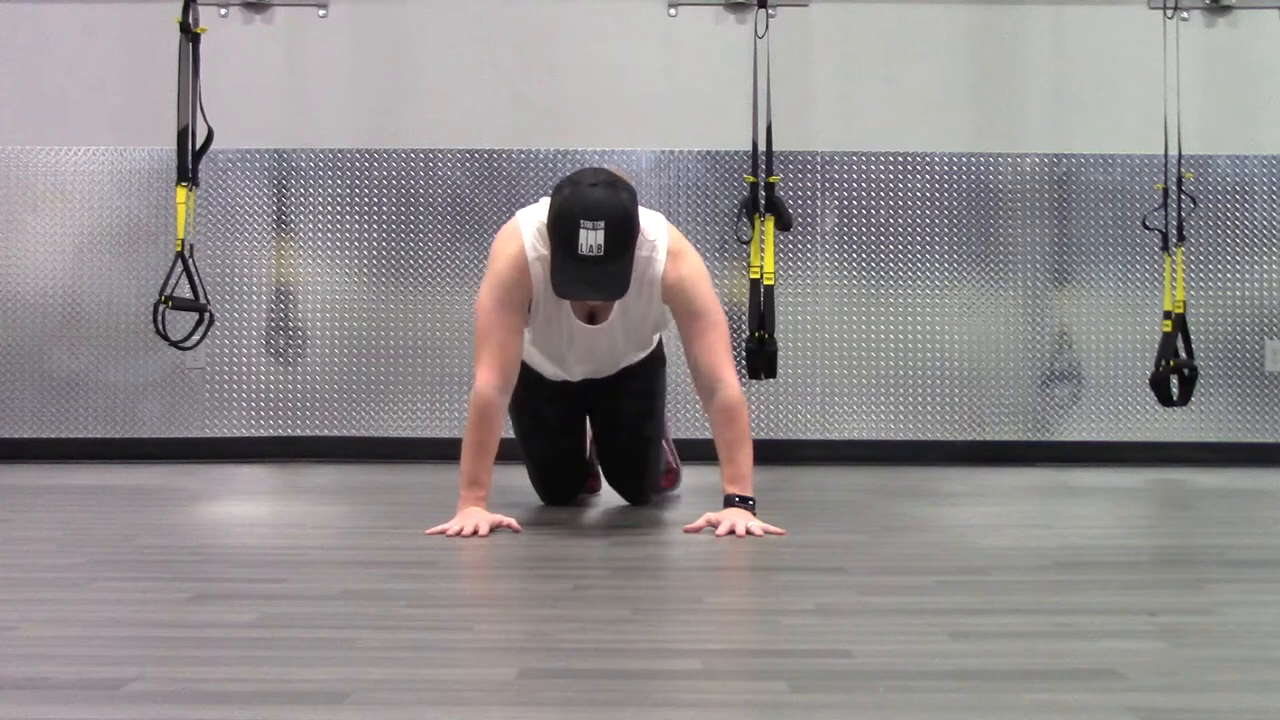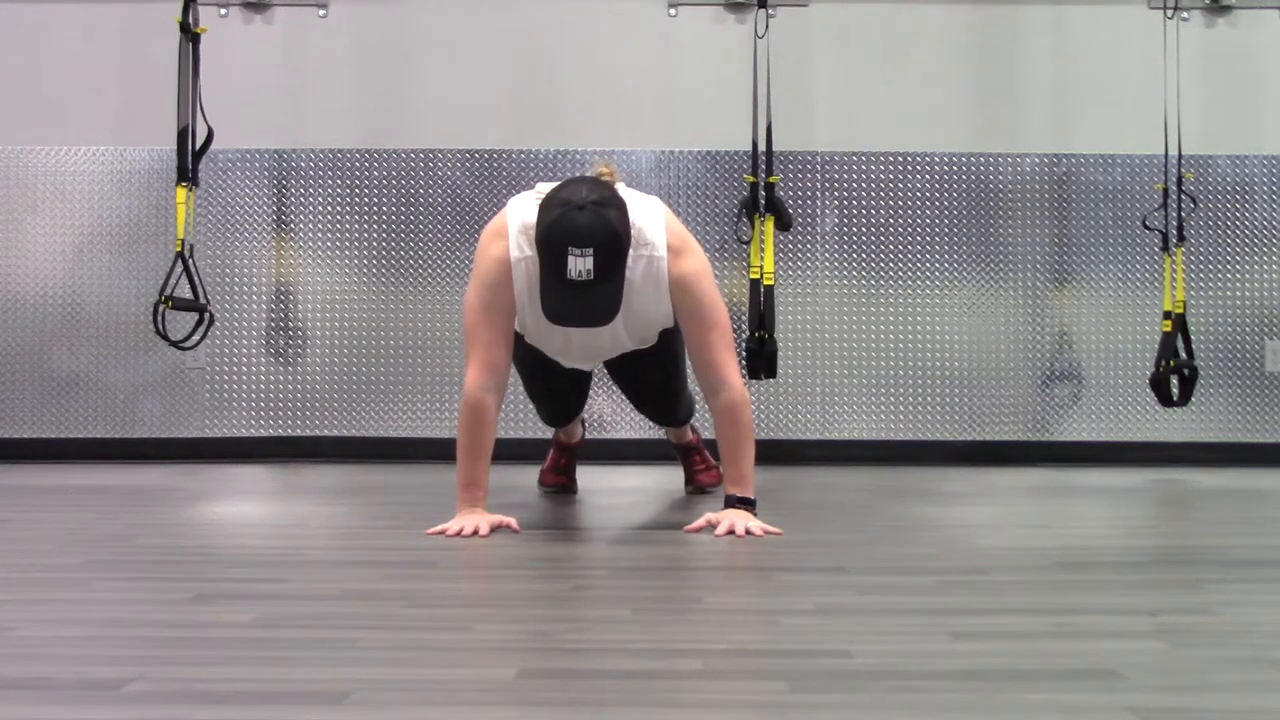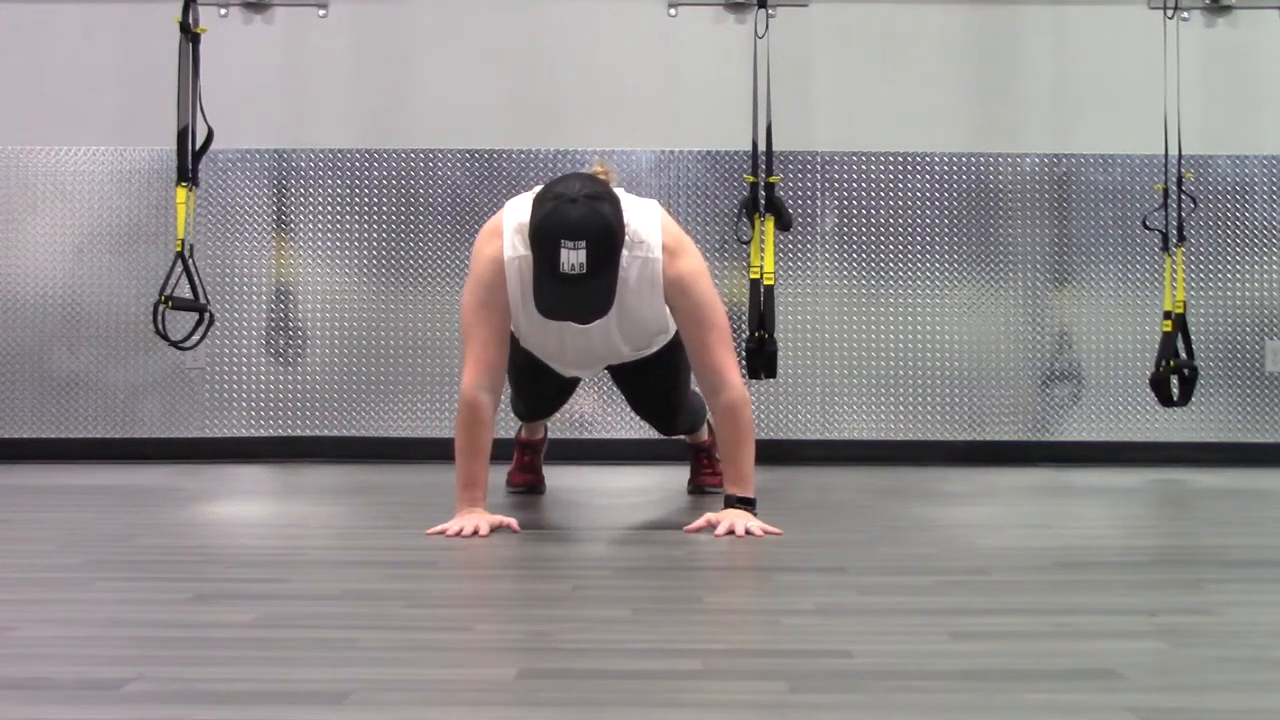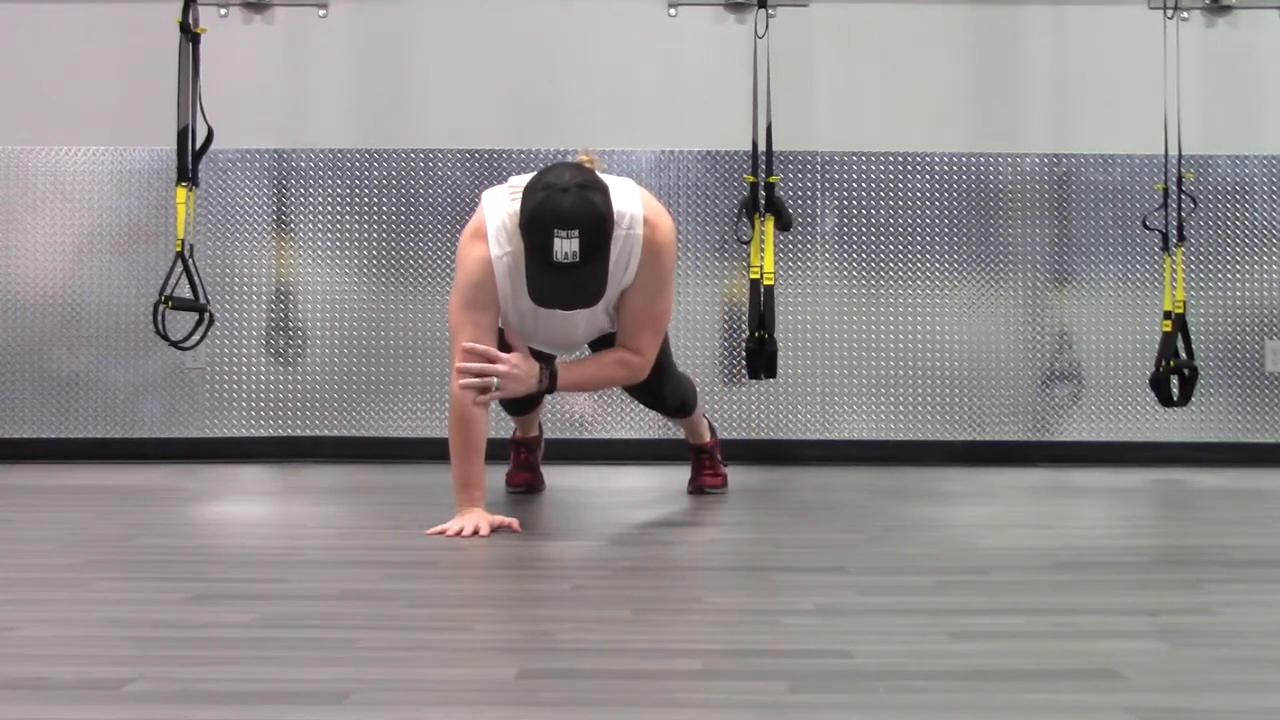
dt=1s
person 1, frame 1
left shoulder: (671, 256)
right shoulder: (517, 248)
left elbow: (721, 384)
right elbow: (492, 384)
left wrist: (739, 501)
right wrist: (472, 503)
left hip: (628, 363)
right hip: (540, 365)
left knee: (638, 490)
right knee: (558, 492)
left ankle: (656, 440)
right ankle: (581, 445)
person 1, frame 2
left shoulder: (671, 248)
right shoulder: (504, 243)
left elbow: (725, 383)
right elbow: (482, 385)
left wrist: (740, 502)
right wrist: (471, 506)
left ankle: (686, 440)
right ankle: (568, 440)
person 1, frame 3
left shoulder: (667, 250)
right shoulder: (499, 245)
left elbow: (726, 386)
right elbow: (479, 385)
left wrist: (740, 503)
right wrist: (471, 505)
right knee: (532, 402)
left ankle: (703, 440)
right ankle: (531, 439)
person 1, frame 4
left shoulder: (650, 228)
right shoulder: (485, 239)
left elbow: (636, 361)
right elbow: (469, 378)
left wrist: (542, 374)
right wrist: (470, 506)
left knee: (656, 385)
right knee: (512, 379)
left ankle: (702, 438)
right ankle: (526, 439)
